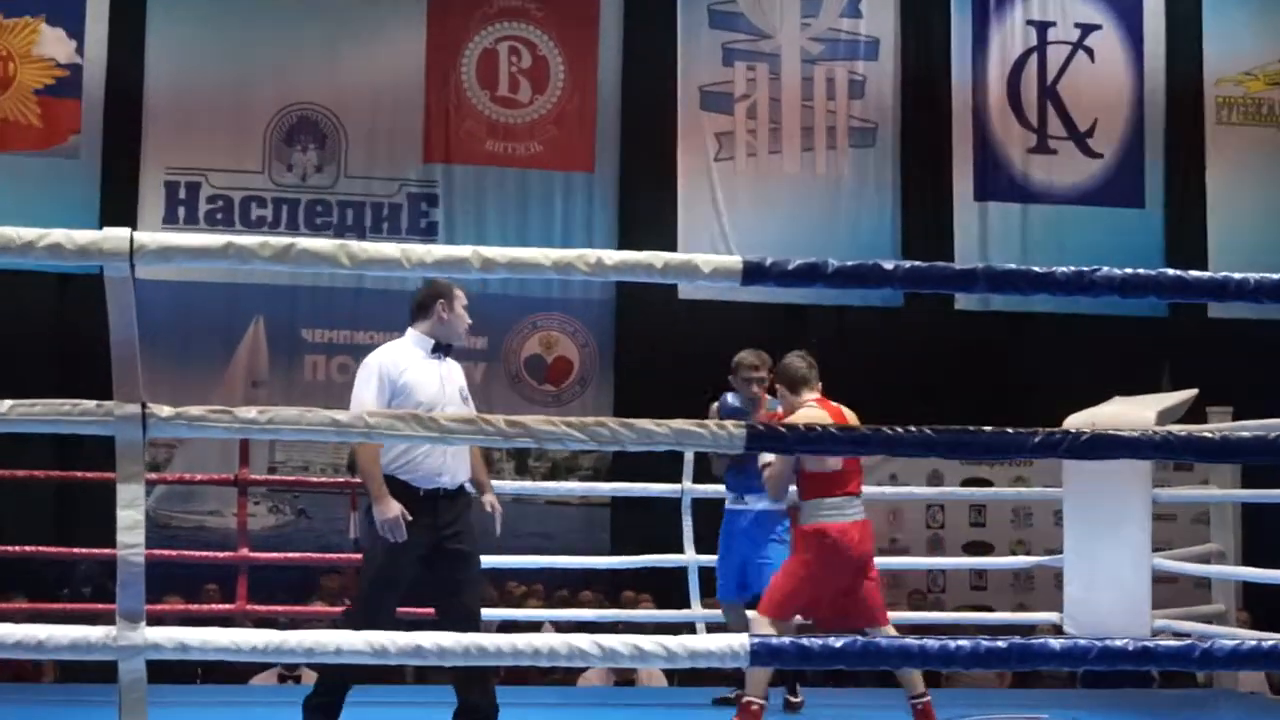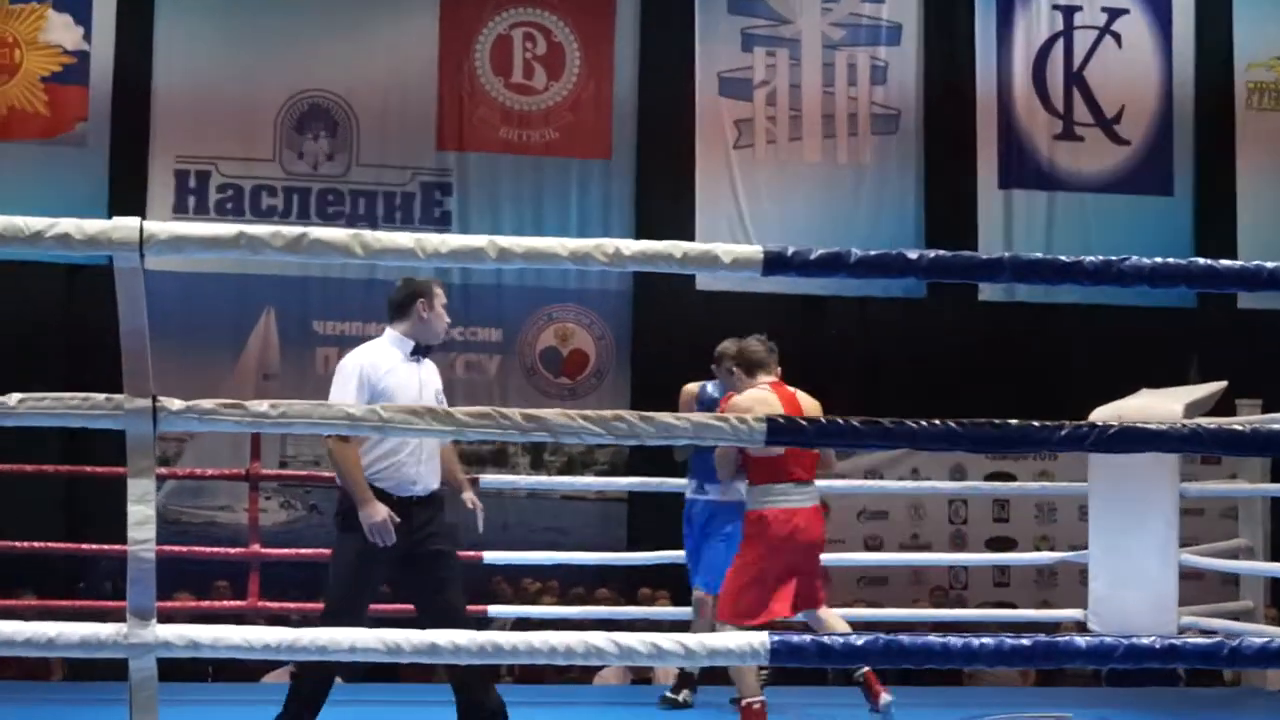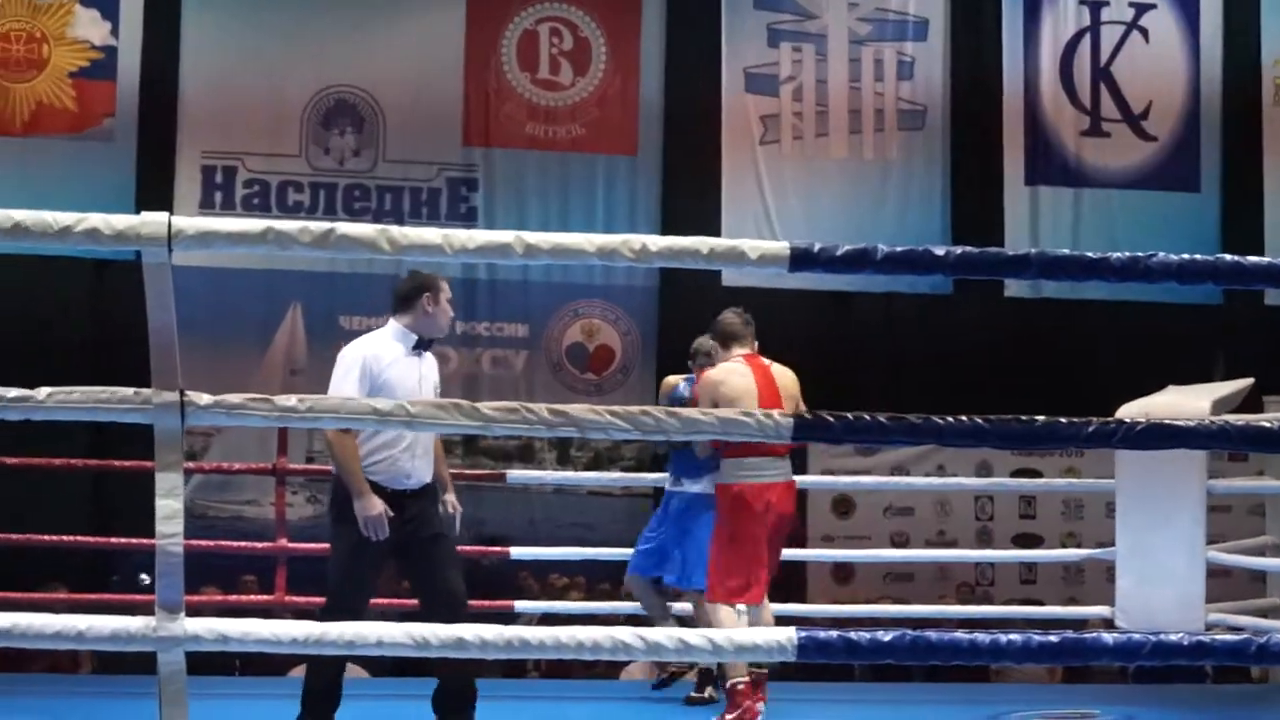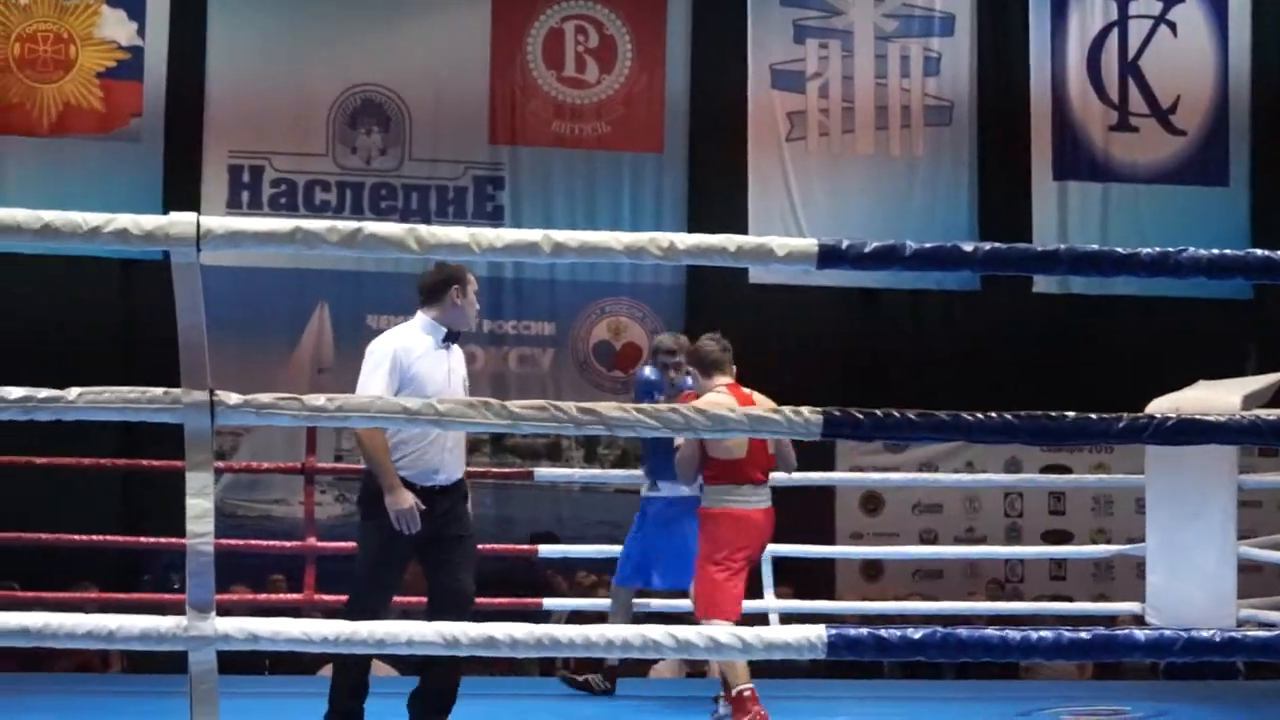
dt=0.2s
person 1, frame 1
left shoulder: (455, 370)
right shoulder: (387, 360)
left wrist: (485, 489)
right wrist: (381, 499)
left hip: (453, 506)
right hip: (402, 505)
left knee: (464, 614)
right knee: (372, 612)
person 1, frame 2
left shoulder: (429, 370)
right shoulder: (364, 362)
right elbow: (340, 437)
left wrist: (463, 487)
right wrist: (365, 504)
left hip: (425, 510)
right hip: (378, 510)
left knee: (450, 615)
right knee: (341, 618)
person 1, frame 3
left shoulder: (429, 362)
right shoulder: (364, 353)
right elbow: (338, 430)
left wrist: (446, 487)
right wrist: (361, 496)
left hip: (419, 501)
right hip: (370, 503)
left knee: (448, 599)
right knee: (343, 612)
person 1, frame 4
left shoulder: (456, 354)
right shoulder: (394, 346)
right elbow: (368, 423)
left wrist: (462, 488)
right wrist: (392, 490)
left hip: (447, 497)
right hip: (398, 497)
left knee: (456, 601)
right knee: (368, 609)
person 2, frame 1
left shoulder: (795, 423)
right shoulder: (848, 416)
left elbow: (775, 490)
left wrist: (767, 457)
left hip: (822, 537)
right hip: (858, 532)
left knee: (765, 621)
right knee: (878, 628)
person 2, frame 2
left shoulder: (740, 404)
right shoulder: (809, 403)
left elbow: (725, 473)
right elbow: (828, 463)
left wrist: (725, 441)
left hip: (769, 523)
right hip: (810, 518)
left knee: (733, 621)
right knee: (815, 610)
right ankle: (873, 687)
person 2, frame 3
left shoulder: (713, 379)
right shoulder: (786, 376)
left elbow: (703, 448)
left hip: (742, 495)
right hip: (783, 492)
left knee: (722, 599)
right knee: (757, 592)
person 2, frame 4
left shoulder: (701, 409)
right shoulder: (765, 405)
left elbow: (685, 472)
right elbow: (789, 464)
left wrist: (684, 439)
left hip: (724, 518)
right hip: (760, 516)
left knee: (714, 619)
right knee: (725, 607)
person 3, frame 1
left shoulder: (781, 413)
right shoulder: (720, 410)
right elbow: (719, 468)
left hip: (770, 517)
right hip: (736, 515)
right knee: (731, 605)
left ankle: (788, 674)
right ankle: (750, 682)
person 3, frame 2
right shoulder: (691, 394)
right elbow: (681, 452)
left hip: (729, 507)
right hip: (696, 503)
left knee: (703, 597)
right knee: (703, 598)
left ankle: (687, 680)
person 3, frame 3
right shoulder: (672, 387)
left hip: (705, 500)
right hip: (675, 496)
left knee: (697, 592)
right knee: (636, 580)
left ankle: (709, 677)
person 3, frame 4
left shoulder: (697, 395)
right shoulder: (644, 387)
right wrist: (655, 408)
left hip: (684, 503)
right hip: (652, 501)
right knee: (620, 589)
right ankle: (607, 674)
